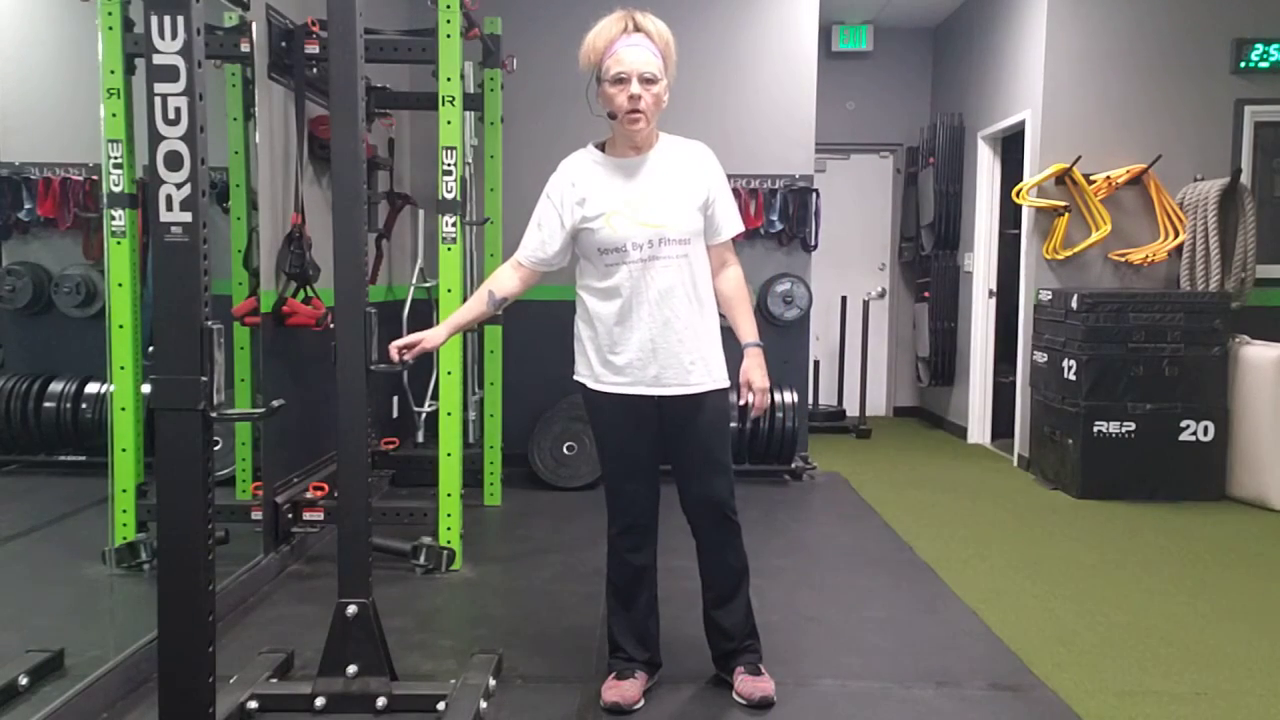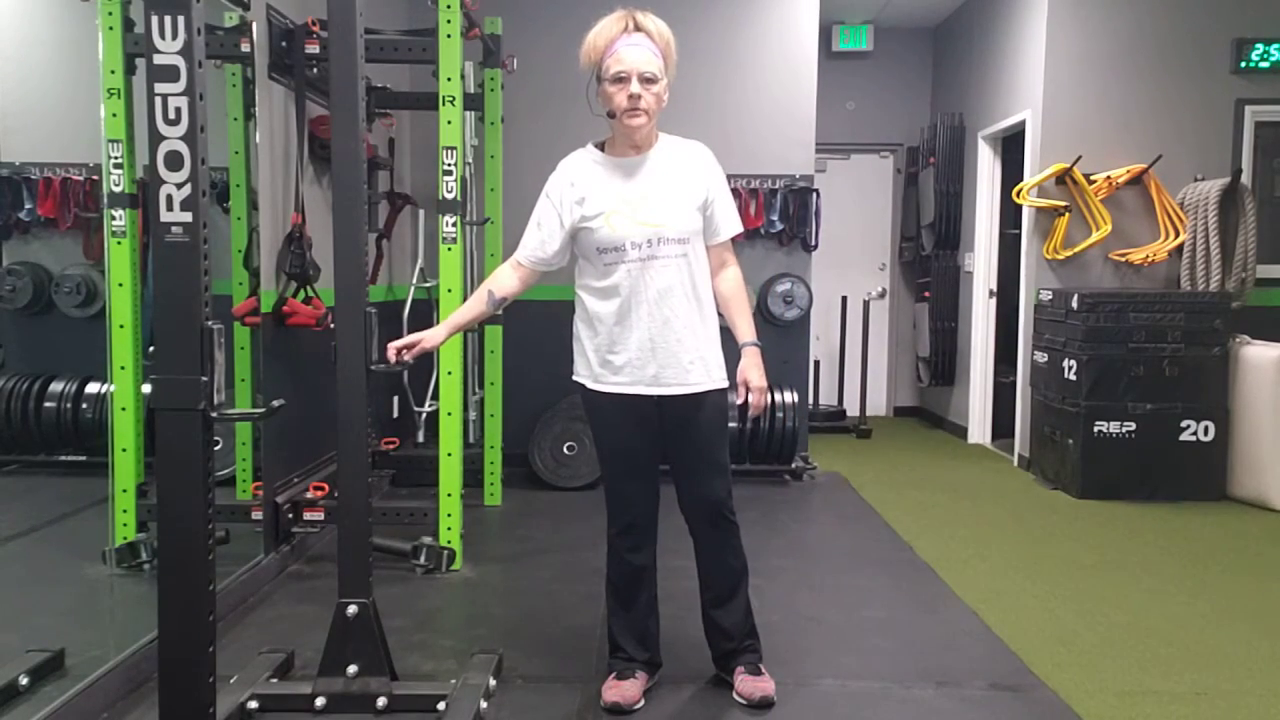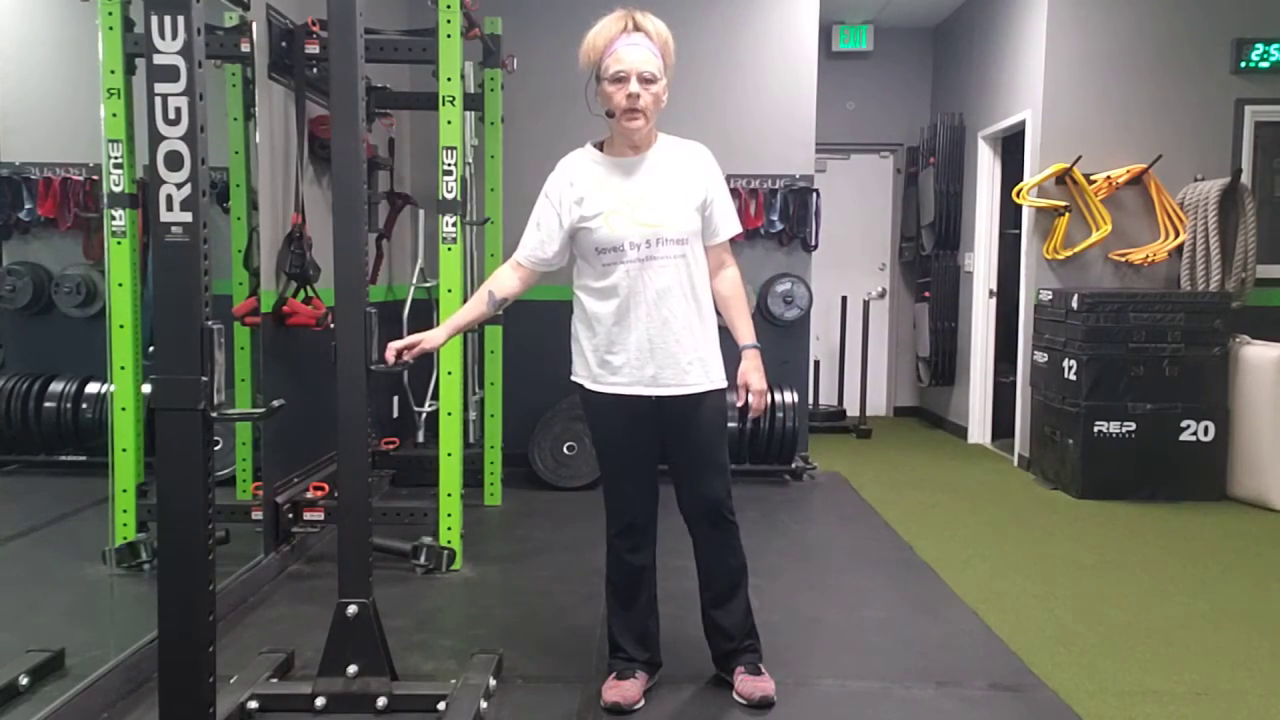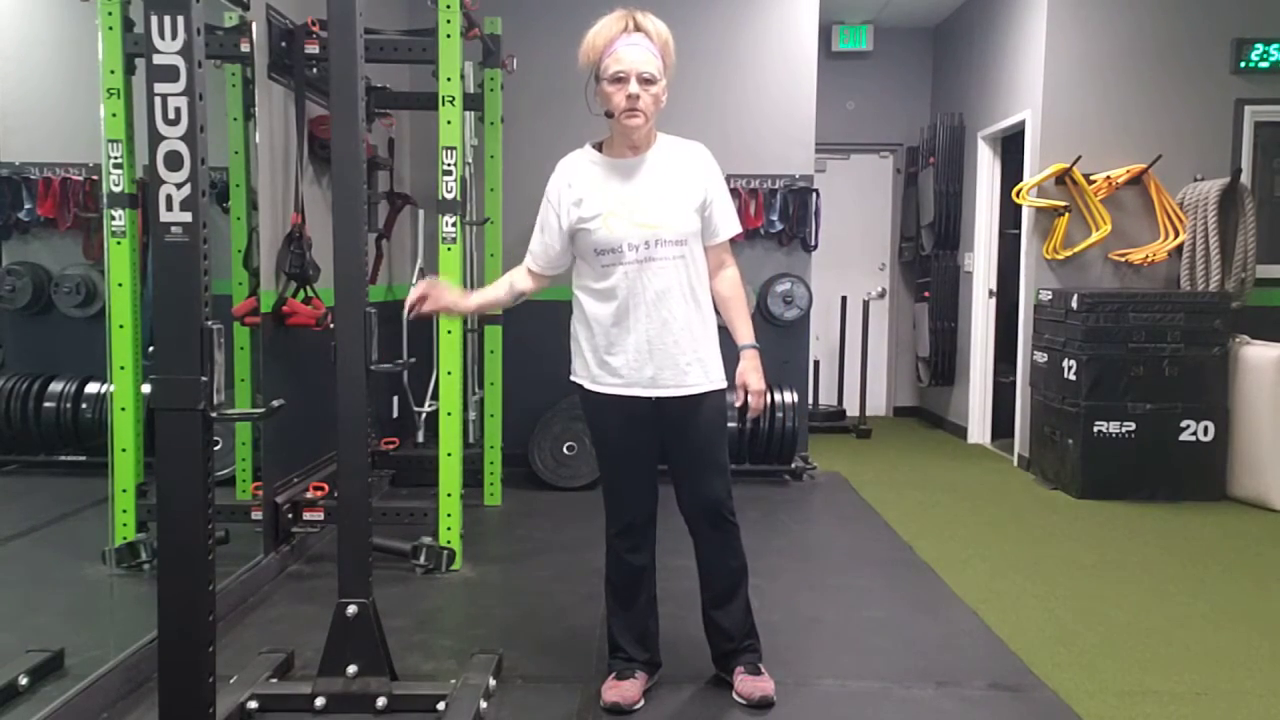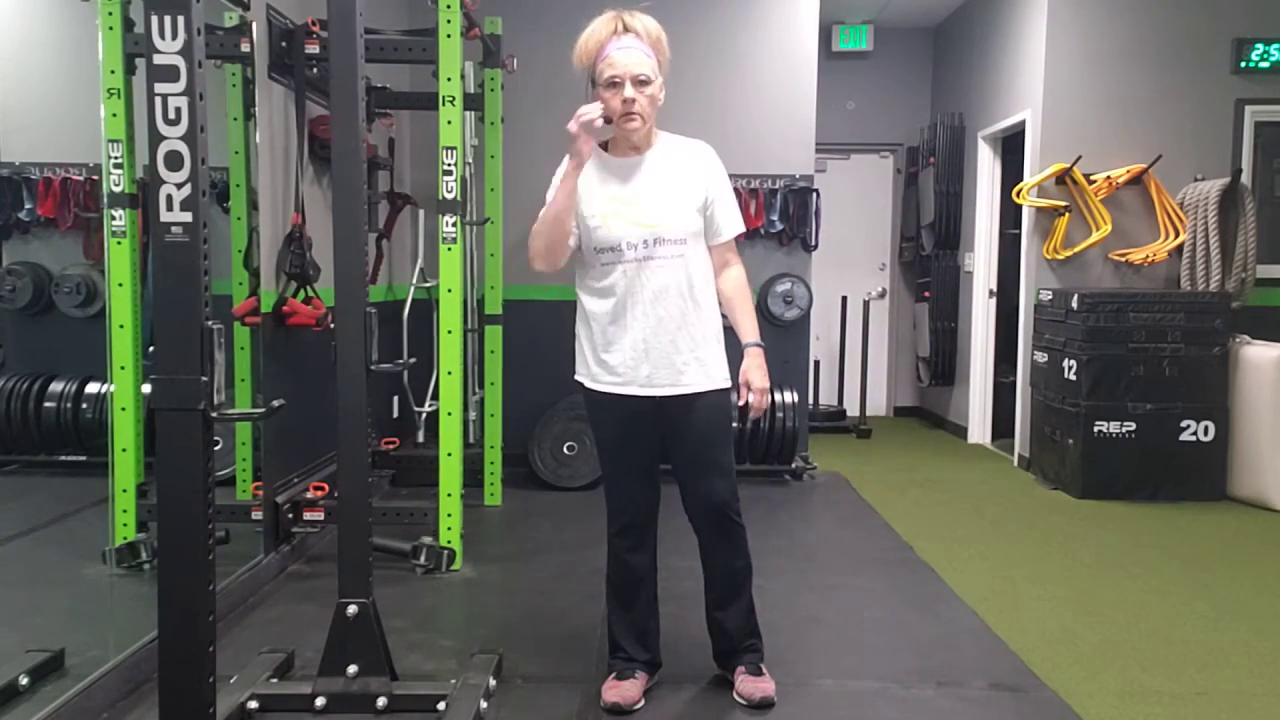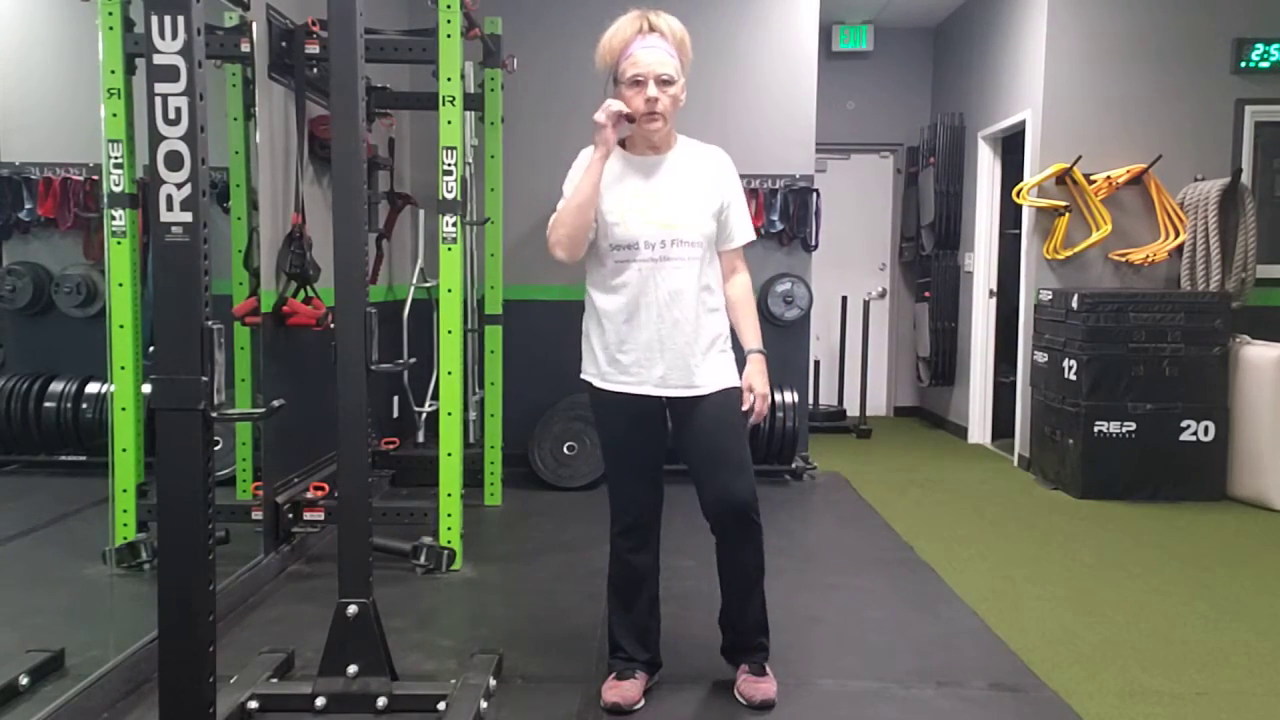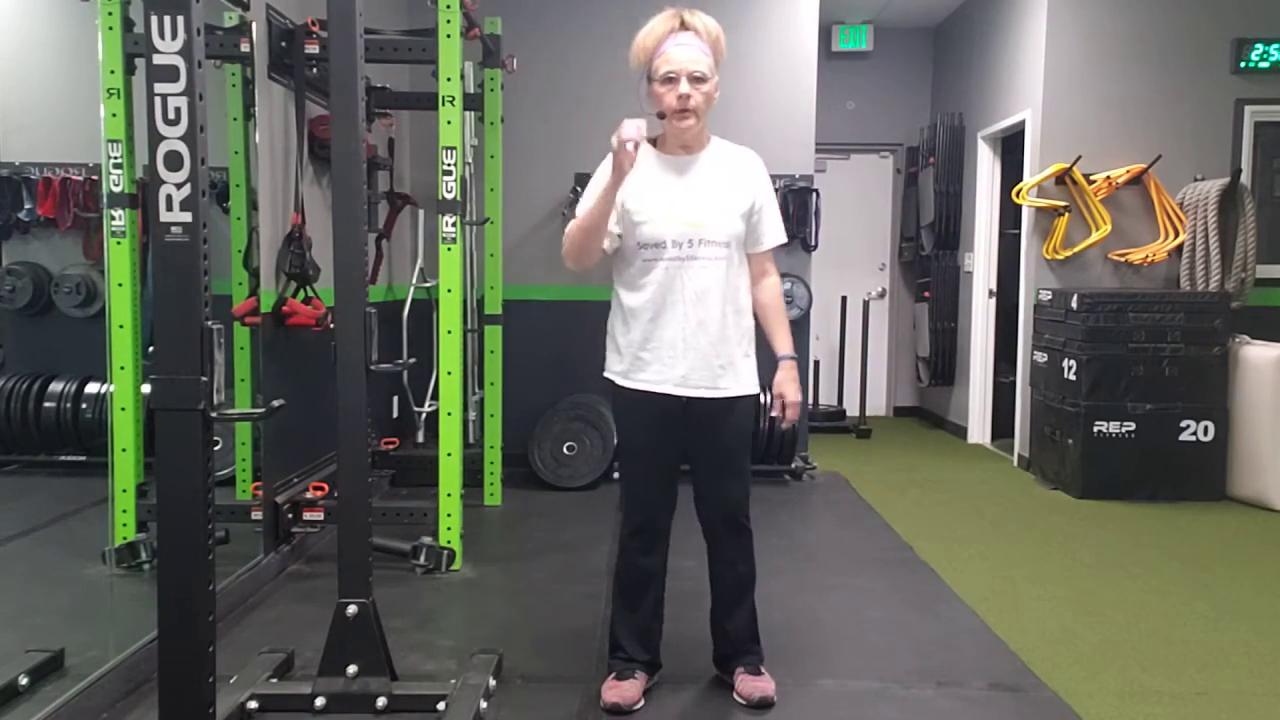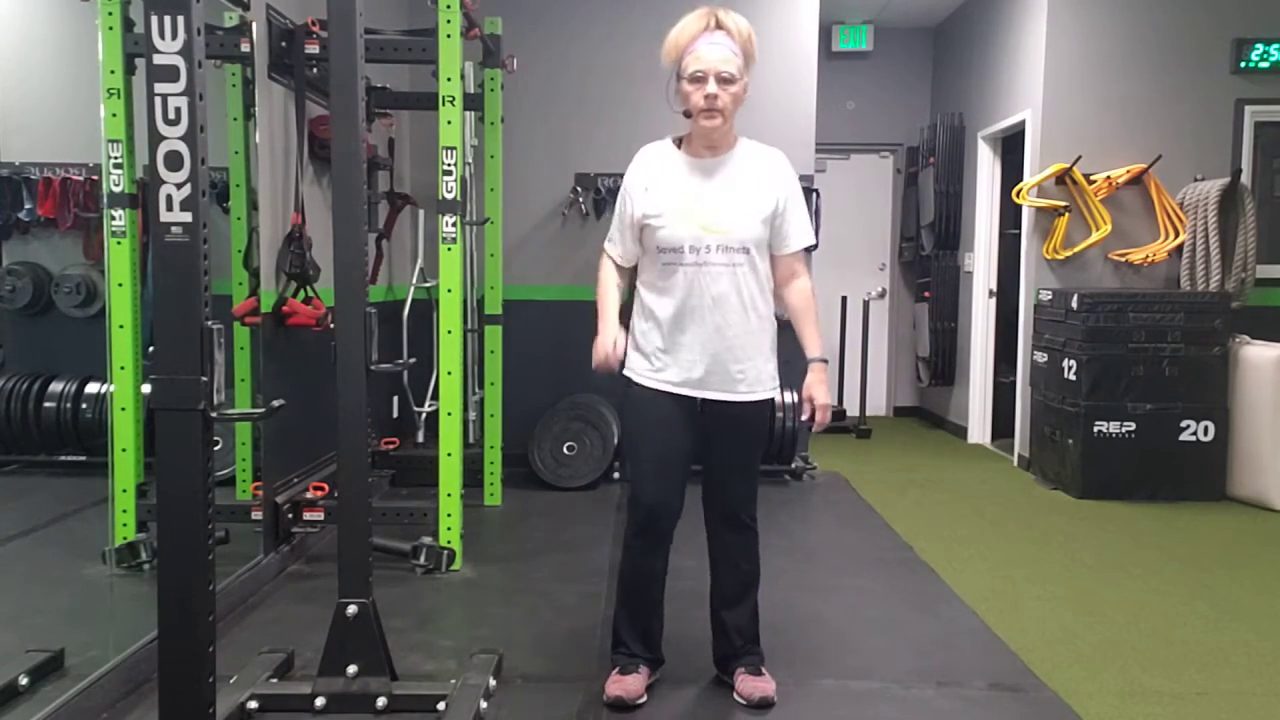
dt=0.3s
person 1, frame 1
left shoulder: (696, 162)
right shoulder: (577, 175)
left elbow: (723, 266)
right elbow: (521, 269)
left wrist: (752, 349)
right wrist: (444, 329)
left hip: (696, 379)
right hip: (616, 382)
left knee: (715, 516)
right knee: (630, 525)
left ankle: (739, 655)
right ankle: (632, 659)
person 1, frame 2
left shoulder: (695, 163)
right shoulder: (576, 175)
left elbow: (723, 266)
right elbow: (520, 268)
left wrist: (750, 348)
right wrist: (442, 330)
left hip: (695, 377)
right hip: (615, 382)
left knee: (713, 516)
right knee: (629, 525)
left ankle: (739, 654)
right ankle: (632, 659)
person 1, frame 3
left shoulder: (694, 163)
right shoulder: (575, 174)
left elbow: (721, 267)
right elbow: (520, 270)
left wrist: (749, 349)
right wrist: (443, 331)
left hip: (694, 378)
right hip: (613, 382)
left knee: (713, 515)
right knee: (628, 526)
left ankle: (739, 653)
right ankle: (632, 659)
person 1, frame 4
left shoulder: (695, 163)
right shoulder: (573, 176)
left elbow: (721, 266)
right elbow: (534, 275)
left wrist: (747, 350)
right wrist: (466, 300)
left hip: (691, 377)
right hip: (612, 383)
left knee: (712, 515)
right knee: (627, 526)
left ankle: (739, 654)
right ankle: (633, 658)
person 1, frame 5
left shoulder: (696, 161)
right shoulder: (580, 169)
left elbow: (726, 266)
right elbow: (545, 262)
left wrist: (753, 349)
right wrist: (574, 165)
left hip: (696, 377)
right hip: (614, 381)
left knee: (717, 515)
right knee: (630, 524)
left ankle: (742, 653)
right ankle: (632, 659)
person 1, frame 6
left shoulder: (712, 166)
right shoulder: (596, 164)
left elbow: (733, 274)
right elbow: (564, 248)
left wrist: (755, 356)
right wrist: (602, 150)
left hip: (707, 376)
right hip: (622, 379)
left knee: (736, 509)
right knee: (633, 524)
left ankle: (748, 652)
right ankle: (632, 659)
person 1, frame 7
left shoulder: (744, 167)
right shoulder: (625, 166)
left elbow: (763, 275)
right elbow: (576, 257)
left wrist: (786, 360)
right wrist: (618, 175)
left hip: (726, 380)
right hip: (644, 378)
left knee: (729, 520)
right knee: (644, 524)
left ankle: (740, 655)
right ankle: (632, 659)
person 1, frame 8
left shoulder: (770, 169)
right shoulder: (648, 166)
left elbow: (793, 277)
right elbow: (615, 261)
left wrist: (817, 362)
right wrist: (608, 325)
left hip: (743, 383)
right hip: (658, 379)
left knee: (734, 521)
right knee: (650, 517)
left ankle: (741, 655)
right ankle: (635, 655)
